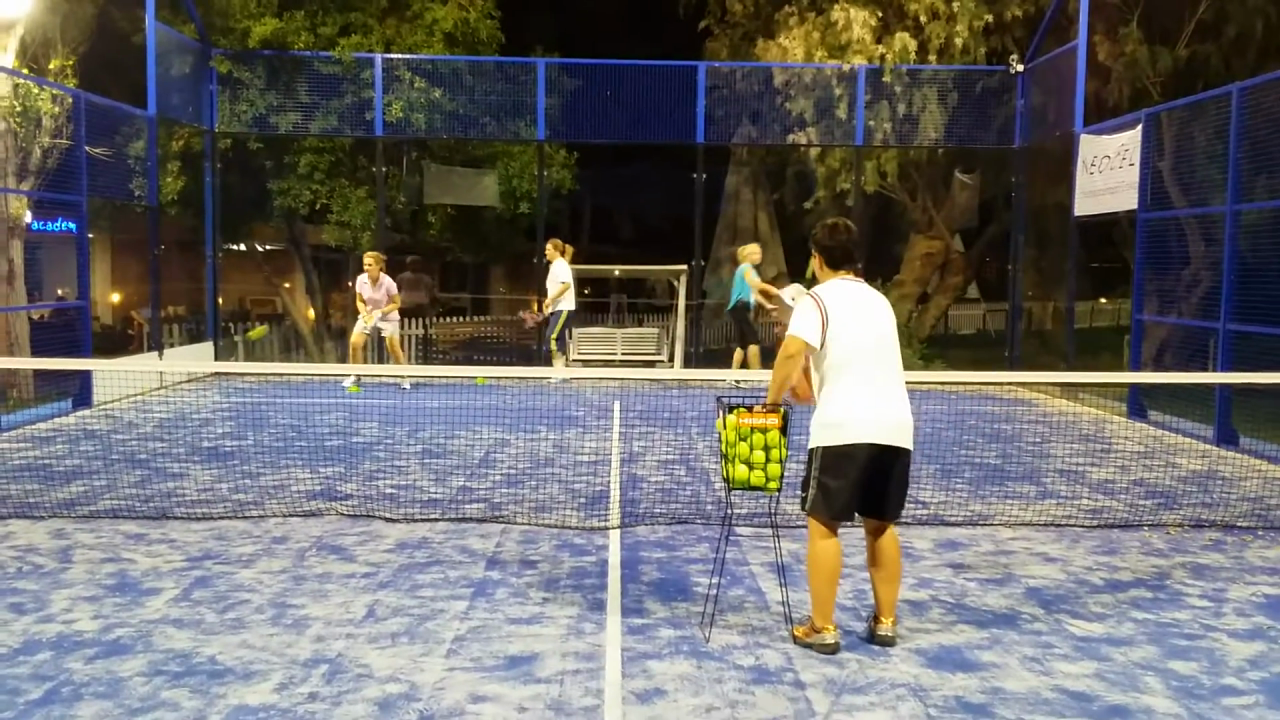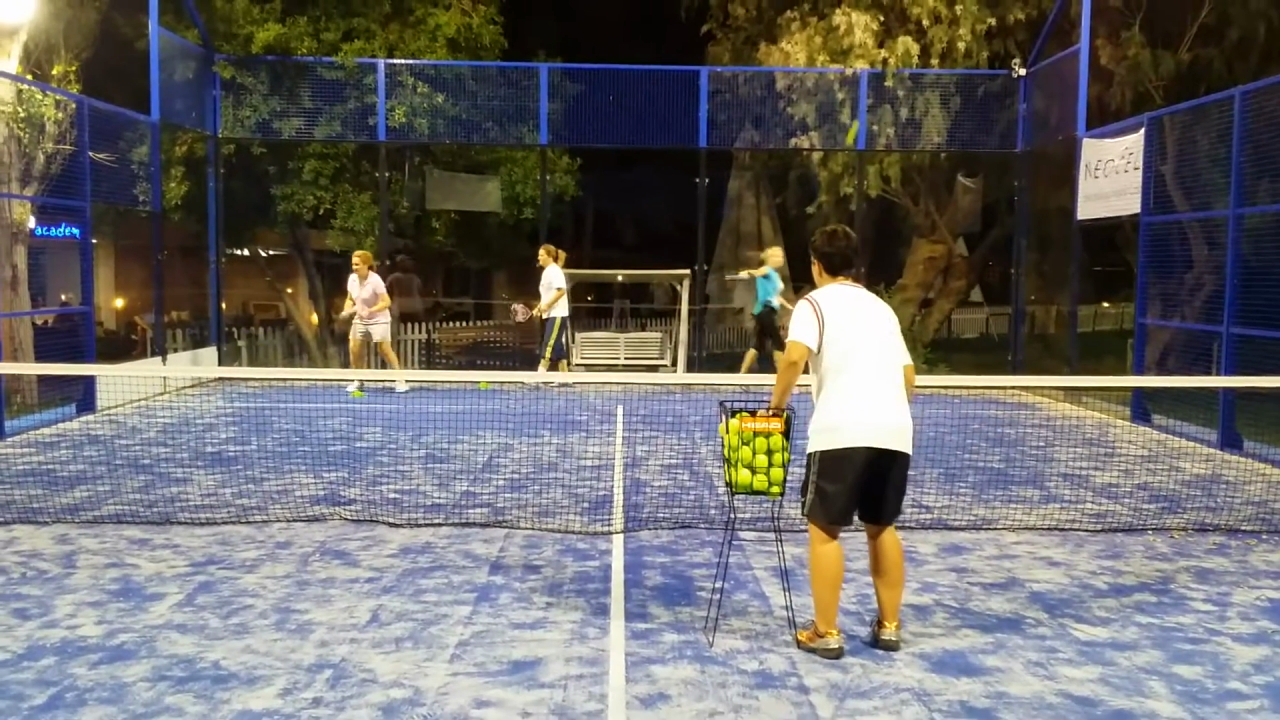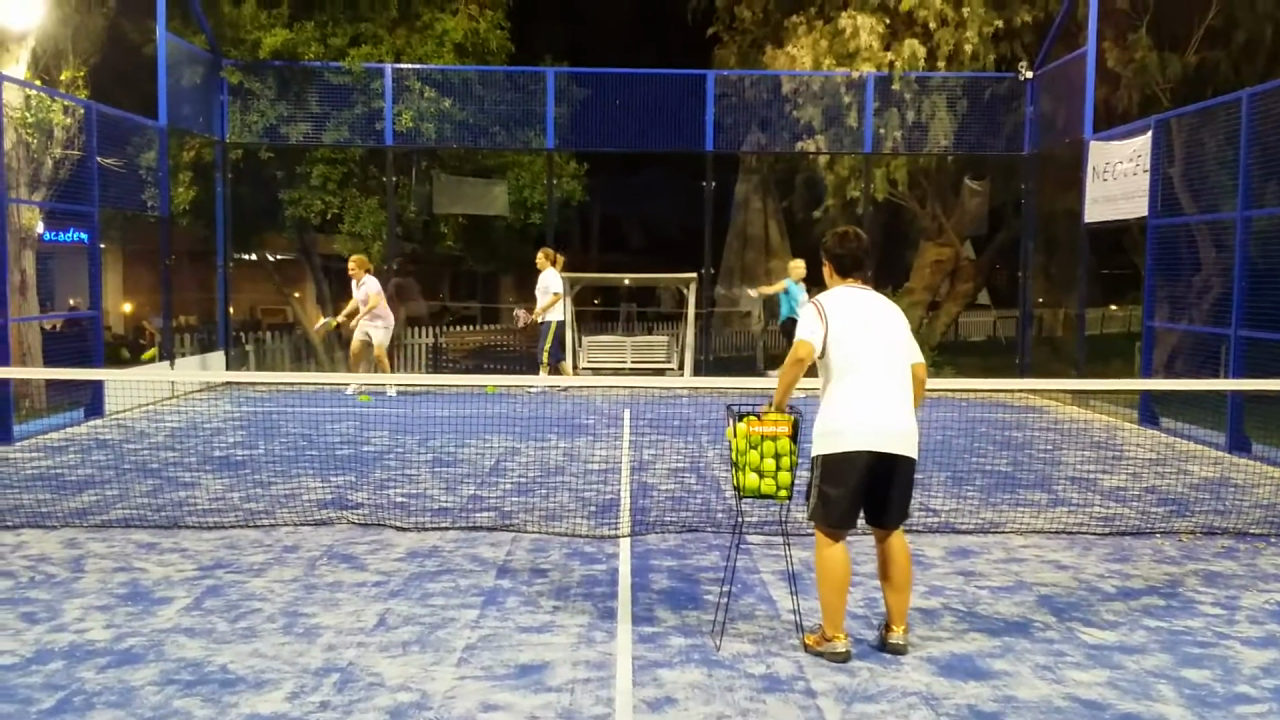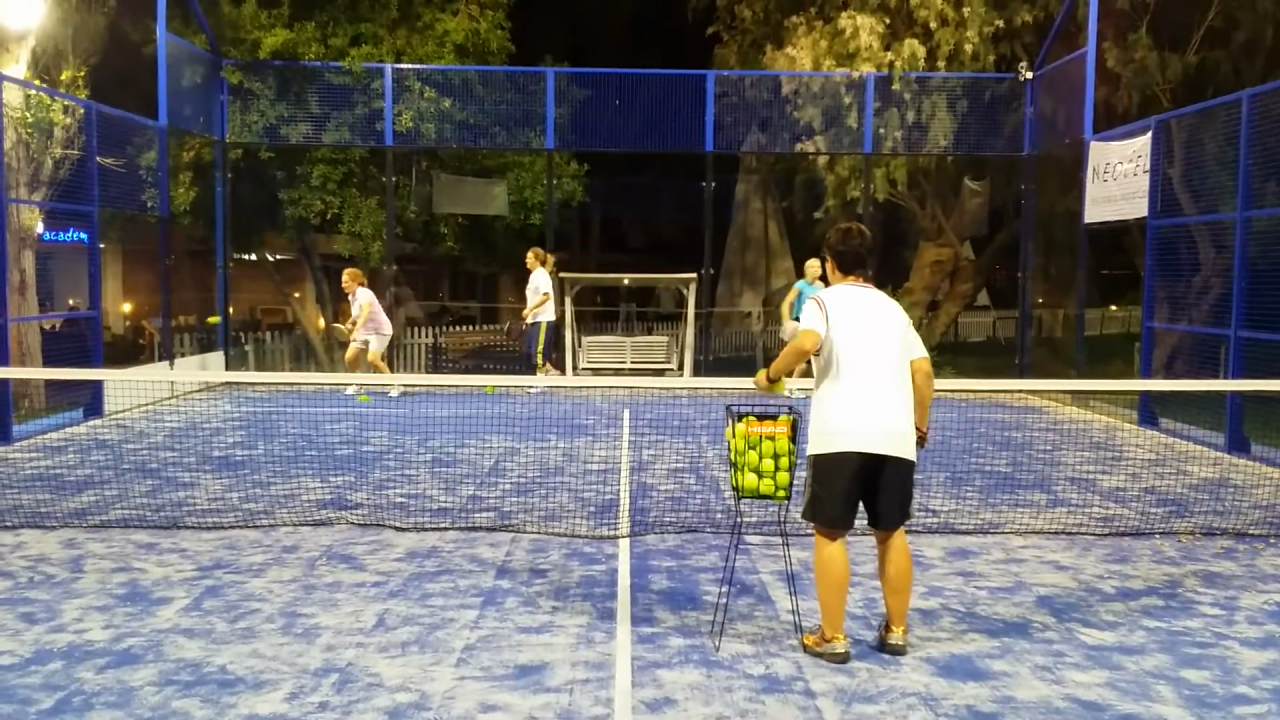
dt=0.2s
person 1, frame 1
left shoulder: (817, 298)
right shoulder: (879, 300)
left elbow: (792, 353)
left wrist: (772, 401)
left hip: (844, 428)
right hip: (895, 427)
left knee: (823, 524)
right knee: (881, 525)
left ankle: (822, 629)
right ankle: (885, 622)
person 1, frame 2
left shoulder: (815, 303)
right shoulder: (880, 307)
left elbow: (794, 358)
right elbow: (907, 374)
left wrist: (776, 406)
left hip: (843, 432)
right hip: (894, 432)
left knee: (824, 529)
right knee: (882, 528)
left ankle: (825, 633)
right ankle: (889, 626)
person 1, frame 3
left shoulder: (823, 304)
right shoulder: (891, 309)
left elbow: (801, 353)
right elbow: (919, 375)
left wrist: (779, 399)
left hip: (846, 435)
right hip: (899, 435)
left knee: (831, 533)
right knee: (889, 532)
left ankle: (833, 637)
right ankle: (897, 631)
person 1, frame 4
left shoulder: (823, 300)
right shoulder: (893, 308)
left elbow: (808, 343)
right elbow: (923, 371)
left wrist: (771, 374)
right wrist: (921, 425)
left hip: (840, 436)
right hip: (894, 437)
left knee: (830, 534)
right knee: (891, 533)
left ankle: (833, 638)
right ankle: (896, 632)
